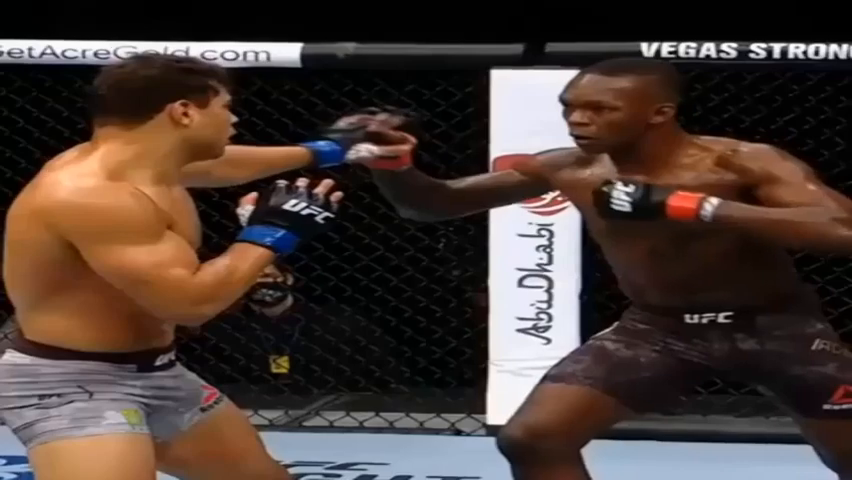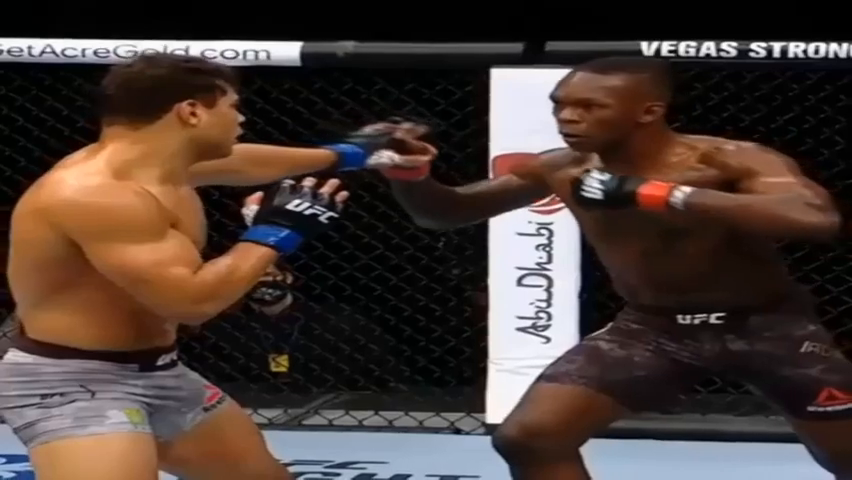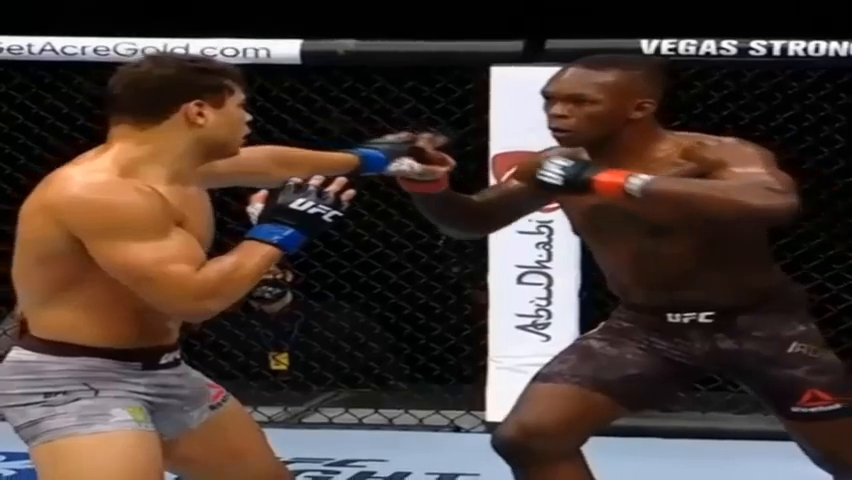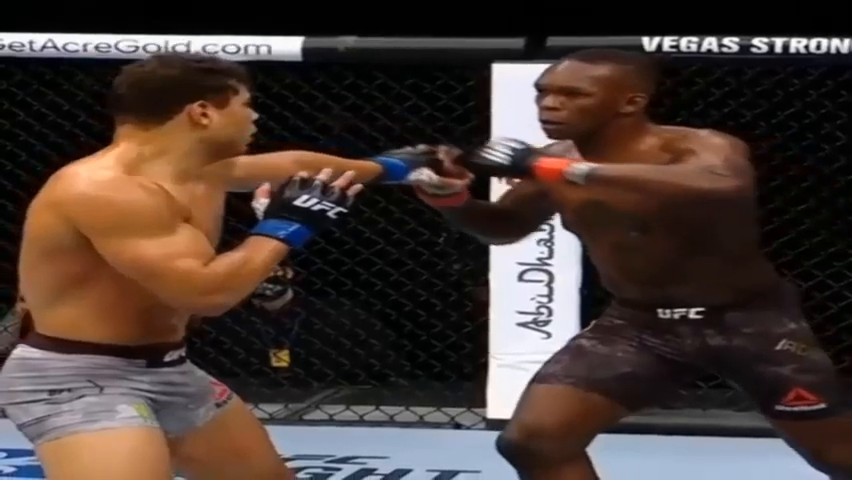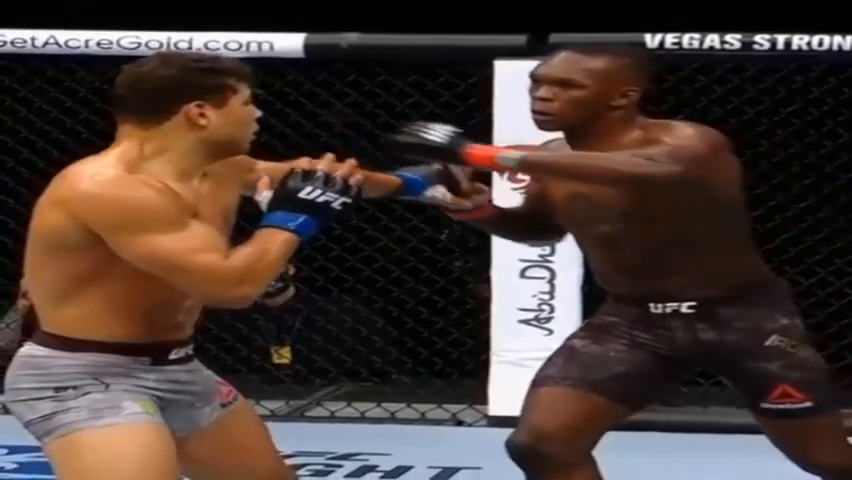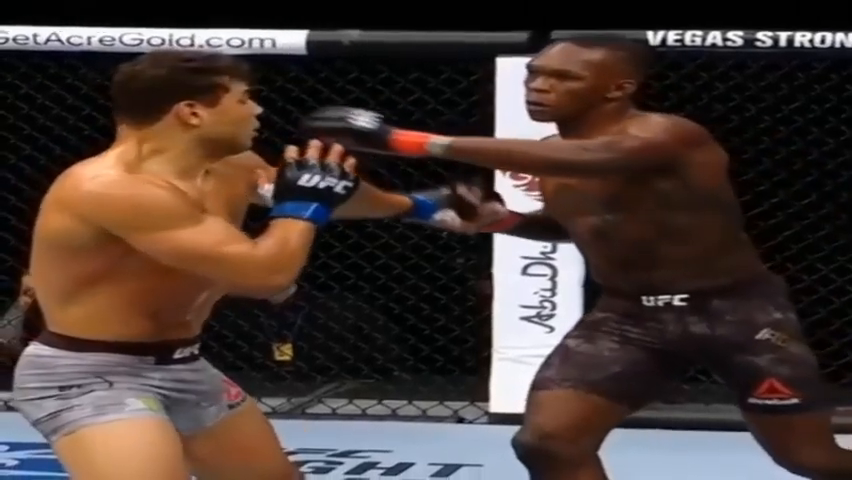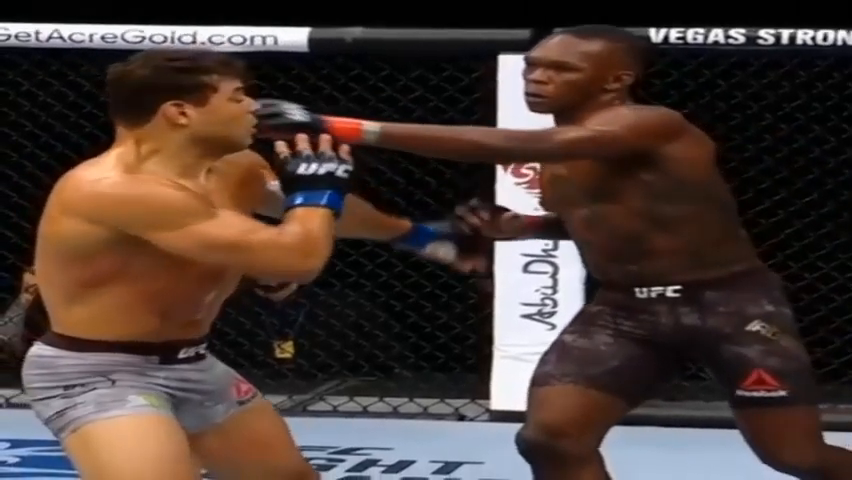
dt=0.5s
person 1, frame 1
left shoulder: (745, 163)
right shoulder: (569, 170)
right elbow: (434, 205)
left wrist: (686, 204)
right wrist: (392, 163)
left hip: (773, 324)
right hip: (655, 326)
right knee: (529, 438)
person 1, frame 2
left shoulder: (733, 160)
right shoulder: (560, 170)
right elbow: (446, 213)
left wrist: (655, 193)
right wrist: (409, 175)
right hip: (649, 326)
right knee: (526, 438)
person 1, frame 3
left shoulder: (716, 154)
right shoulder: (558, 166)
left elbow: (775, 201)
right elbow: (470, 222)
left wrist: (610, 181)
right wrist: (427, 184)
left hip: (757, 321)
right hip: (641, 326)
right knee: (525, 438)
person 1, frame 4
left shoulder: (703, 148)
right shoulder: (555, 161)
left elbow: (723, 184)
right elbow: (501, 228)
left wrist: (556, 169)
right wrist: (447, 194)
left hip: (748, 318)
right hip: (634, 322)
right knee: (531, 441)
person 1, frame 5
left shoulder: (687, 141)
right shoulder: (553, 161)
left elbow: (659, 171)
right elbow: (540, 228)
left wrist: (485, 155)
right wrist: (475, 208)
left hip: (741, 314)
right hip: (629, 319)
right knee: (540, 443)
person 1, frame 6
left shoulder: (670, 135)
right shoulder: (552, 156)
left elbow: (591, 160)
left wrist: (408, 140)
right wrist: (500, 219)
left hip: (736, 308)
right hip: (625, 315)
person 1, frame 7
left shoulder: (653, 127)
right shoulder: (556, 154)
left elbow: (516, 146)
left wrist: (349, 129)
right wrist: (521, 226)
left hip: (729, 301)
right hip: (620, 308)
person 2, frame 1
left shoulder: (145, 162)
right shoulder: (88, 197)
left elbow: (221, 164)
right elbow: (190, 302)
left wrist: (321, 152)
right wrist: (271, 235)
left hip: (158, 374)
right hip: (70, 384)
person 2, frame 2
left shoulder: (162, 163)
right shoulder: (93, 195)
left elbow: (240, 162)
right elbow: (193, 301)
left wrist: (342, 155)
right wrist: (274, 233)
left hip: (160, 373)
right hip: (70, 384)
person 2, frame 3
left shoulder: (176, 163)
right shoulder: (97, 193)
left elbow: (265, 163)
right elbow: (196, 298)
left wrist: (365, 160)
right wrist: (279, 231)
left hip: (162, 372)
right hip: (72, 383)
person 2, frame 4
left shoulder: (202, 168)
right shoulder: (104, 191)
left elbow: (290, 164)
right elbow: (208, 292)
left wrist: (386, 168)
right wrist: (286, 225)
left hip: (167, 371)
right hip: (76, 380)
person 2, frame 5
left shoulder: (219, 168)
right shoulder: (107, 190)
left elbow: (301, 171)
right elbow: (233, 284)
left wrist: (405, 183)
right wrist: (294, 216)
left hip: (175, 369)
right hip: (83, 379)
person 2, frame 6
left shoulder: (230, 169)
right shoulder: (110, 190)
left elbow: (333, 193)
right elbow: (265, 273)
left wrist: (417, 206)
right wrist: (303, 204)
left hip: (181, 367)
right hip: (89, 376)
person 2, frame 7
left shoulder: (232, 169)
right shoulder: (113, 190)
left elbow: (328, 210)
right elbow: (296, 257)
left wrist: (415, 234)
right wrist: (315, 189)
left hip: (192, 365)
